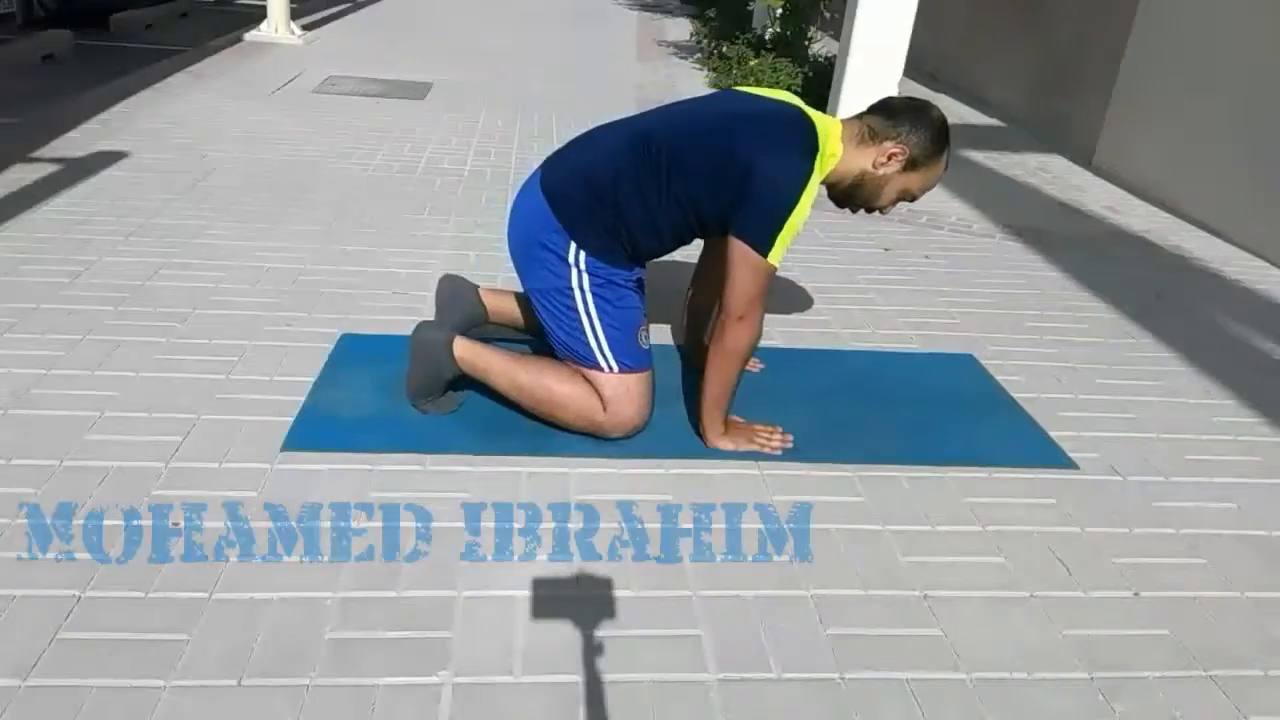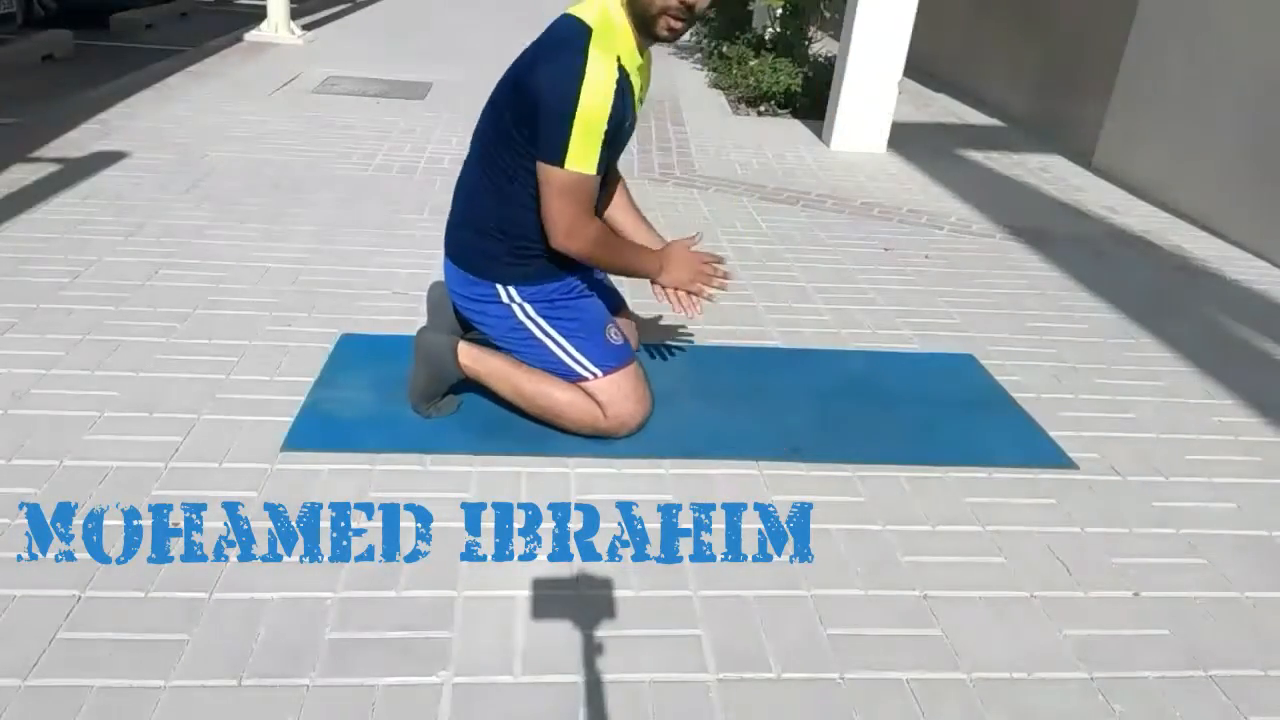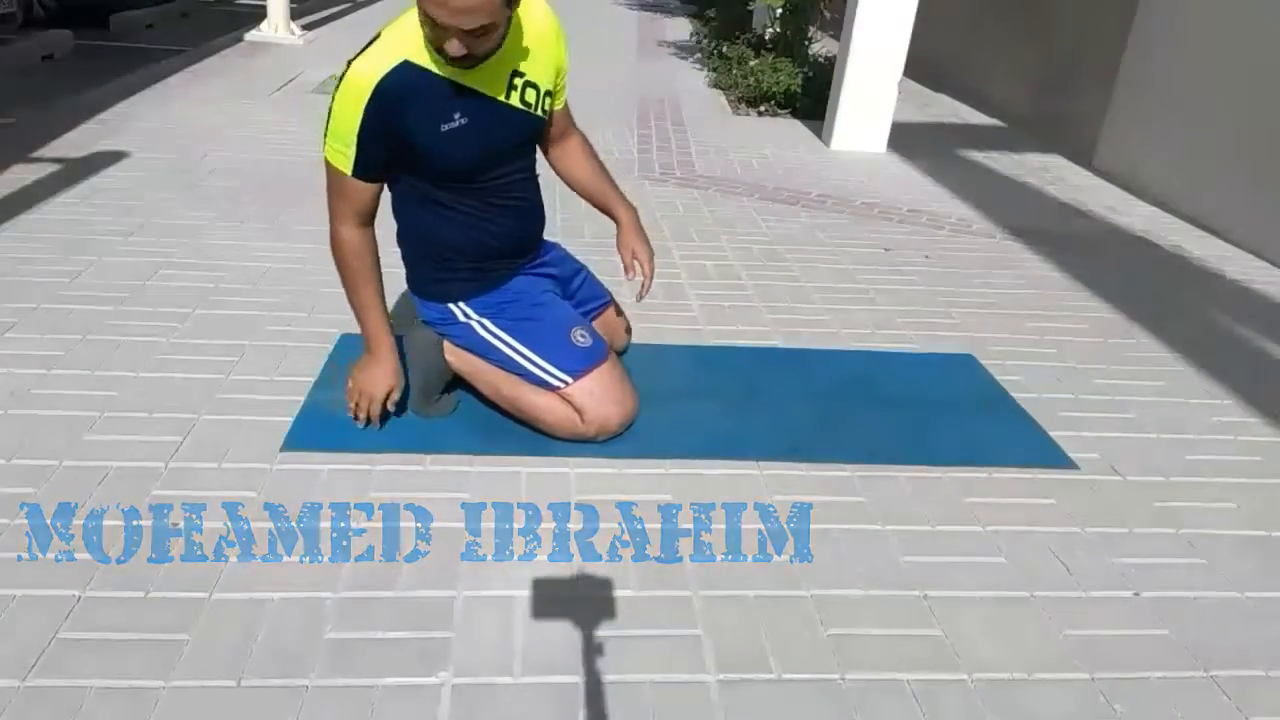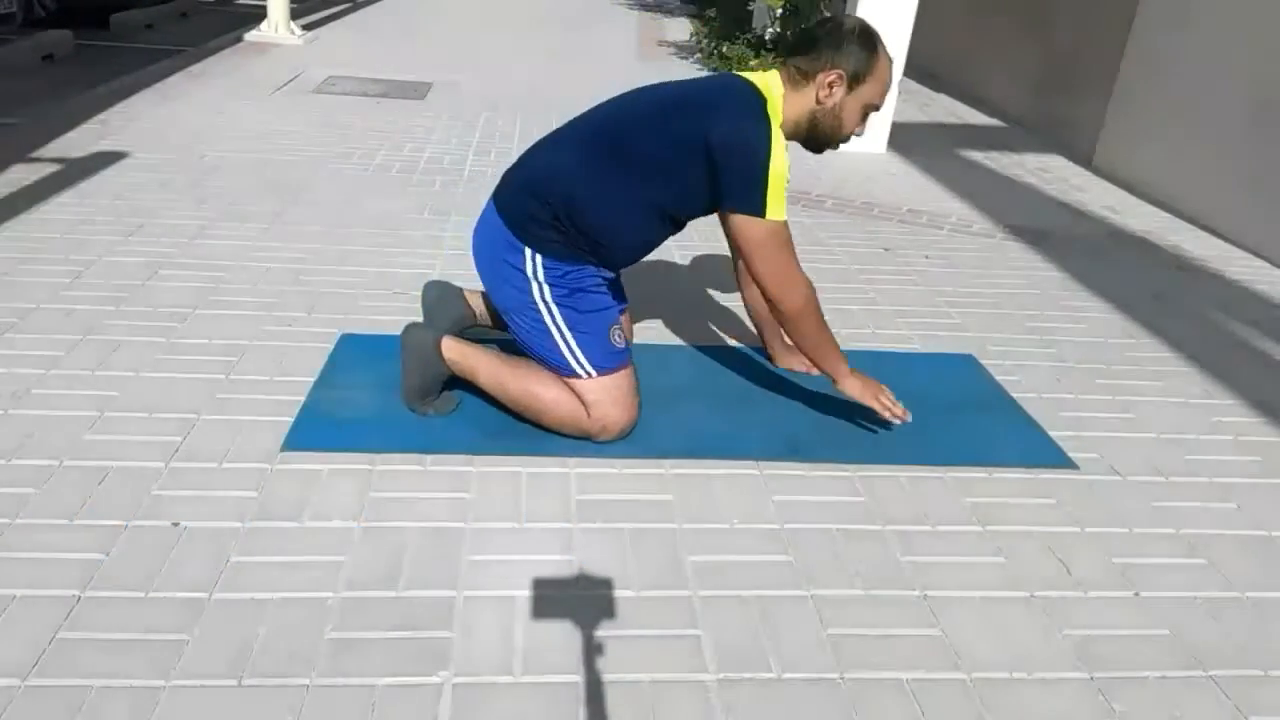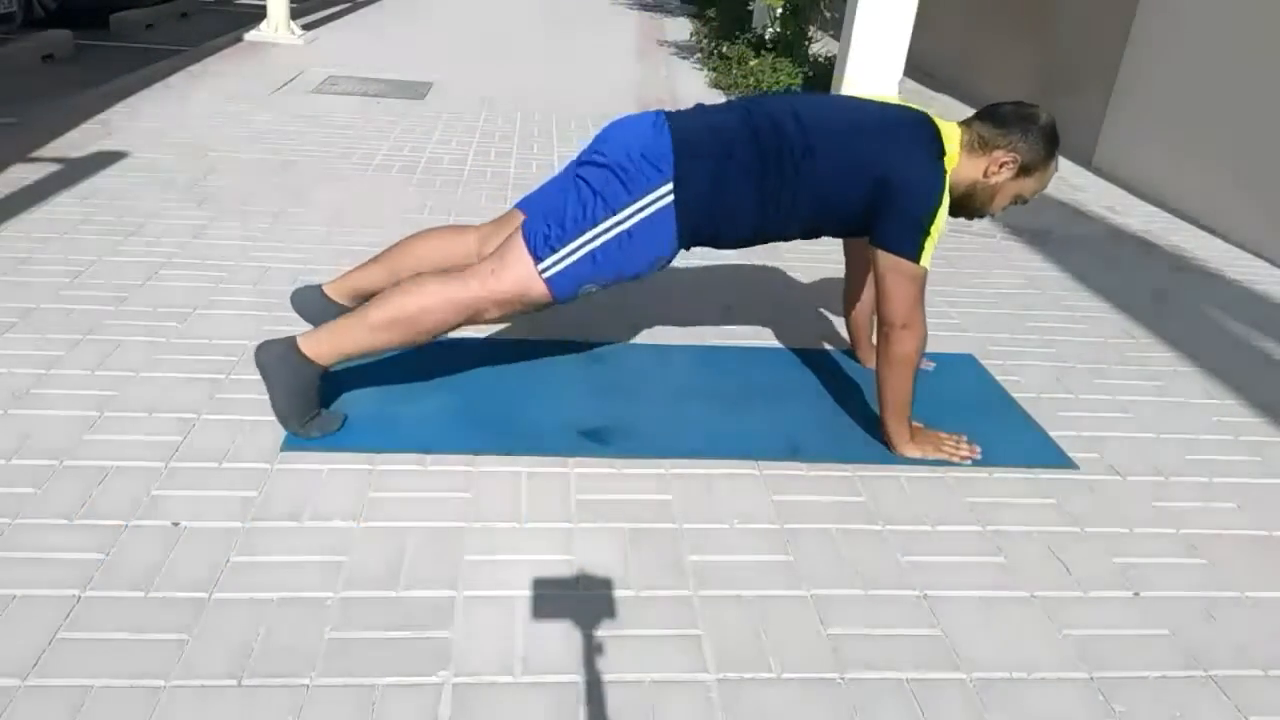
dt=1s
person 1, frame 1
left shoulder: (791, 127)
right shoulder: (788, 171)
left elbow: (719, 248)
right elbow: (741, 313)
left wrist: (697, 343)
right wrist: (715, 427)
left hip: (558, 206)
right hip: (568, 234)
left knee: (589, 329)
right knee: (621, 410)
left ankle: (474, 302)
right ankle: (455, 350)
person 1, frame 2
left shoulder: (630, 43)
right shoulder: (587, 62)
right elbow: (571, 231)
left wrist: (653, 246)
right wrist: (658, 266)
left hip: (537, 251)
right hip: (505, 271)
left knee: (623, 338)
right knee: (625, 408)
left ankle: (470, 311)
right ankle: (462, 355)
person 1, frame 3
right shoulder: (375, 83)
right elbow: (351, 224)
left wrist: (624, 214)
right wrist: (381, 348)
left hip: (535, 254)
right hip: (468, 289)
left knee: (614, 334)
right knee: (611, 411)
left ankle: (469, 341)
right ankle: (449, 352)
person 1, frame 4
left shoulder: (744, 106)
right shoulder: (749, 131)
left elbow: (748, 247)
right elbow: (782, 285)
left wrist: (774, 338)
right wrist: (843, 376)
left hip: (538, 228)
right hip: (530, 243)
left knee: (614, 337)
right knee: (608, 416)
left ankle: (465, 306)
right ankle: (448, 349)
person 1, frame 5
left shoulder: (899, 140)
right shoulder: (920, 177)
left elbow: (861, 261)
right elbow: (902, 322)
left wrist: (864, 352)
right wrist: (901, 432)
left hip: (653, 152)
right hip: (656, 184)
left knee: (488, 241)
right knee: (491, 287)
left ankle: (330, 295)
right ankle: (301, 355)
